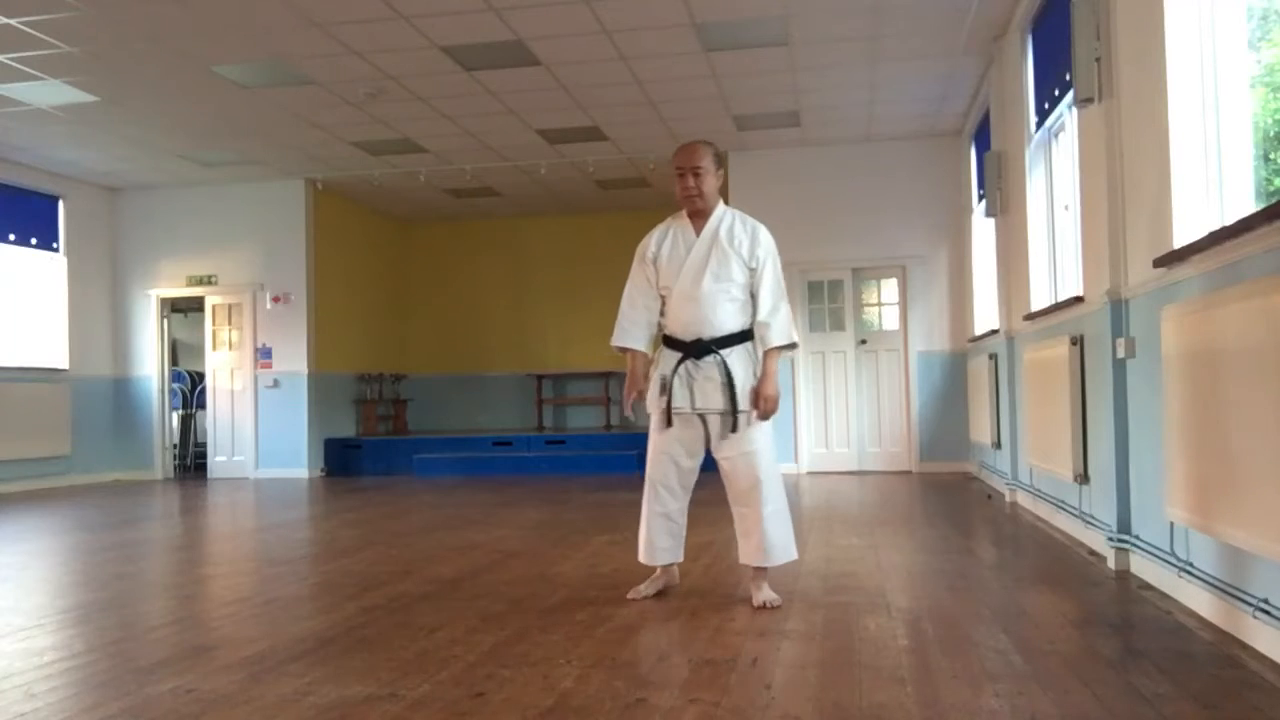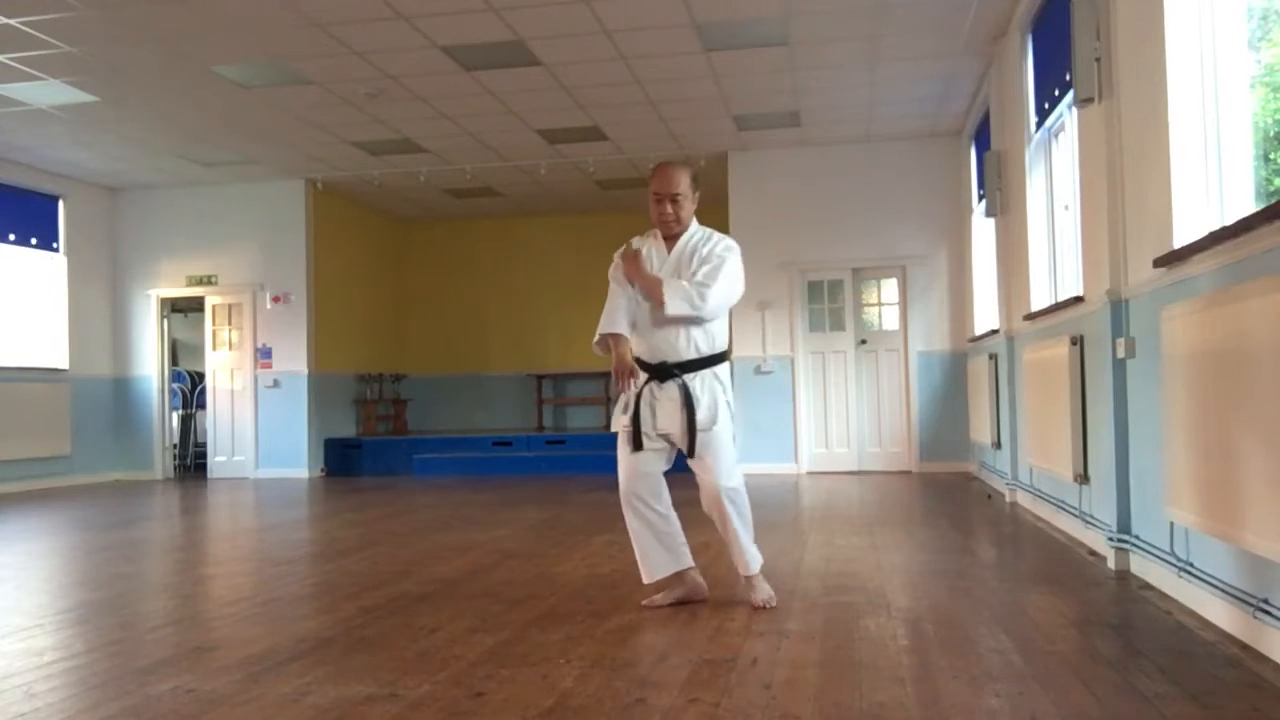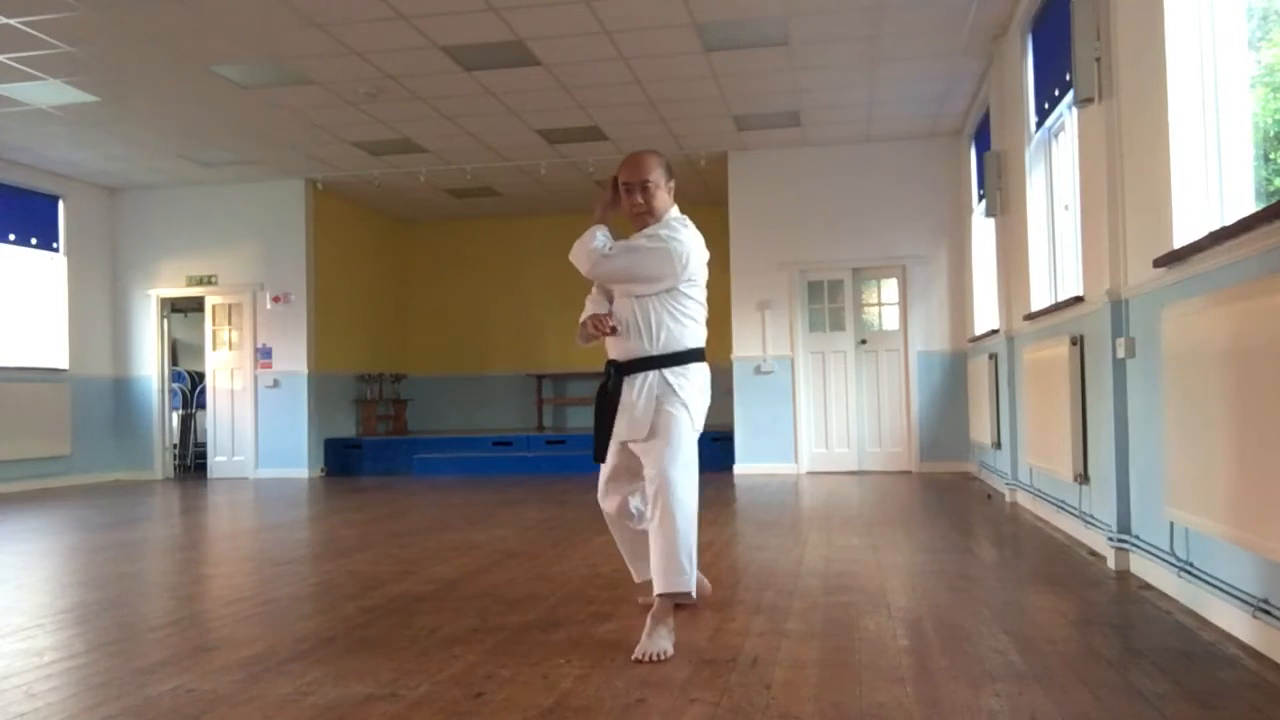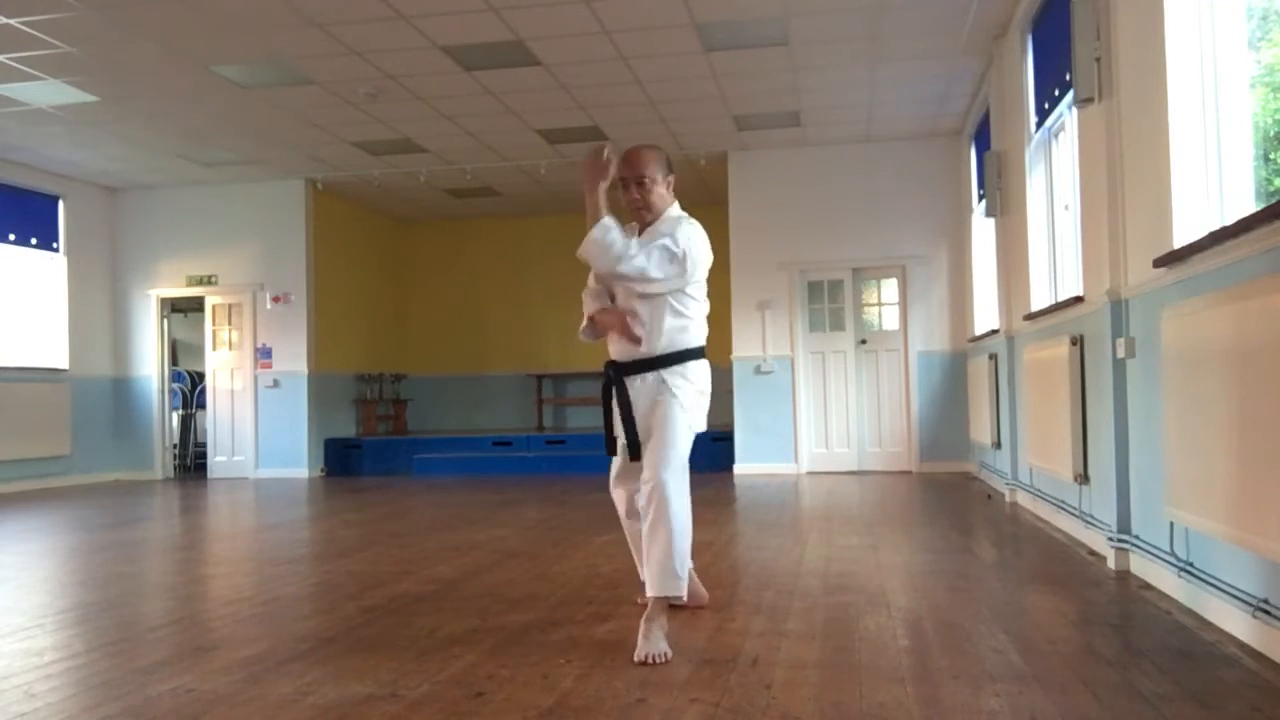
dt=1s
person 1, frame 1
left shoulder: (751, 234)
right shoulder: (657, 241)
left elbow: (771, 307)
right elbow: (639, 310)
left wrist: (769, 373)
right wrist: (636, 371)
left hip: (734, 366)
right hip: (675, 369)
left knee: (753, 474)
right knee: (665, 475)
left ankle: (759, 576)
right ankle: (664, 569)
person 1, frame 2
left shoulder: (720, 249)
right shoulder: (632, 254)
left elbow: (700, 301)
right elbow: (618, 309)
left wrist: (643, 278)
right wrist: (620, 352)
left hip: (700, 384)
right hip: (645, 387)
left knee: (721, 482)
right knee: (636, 485)
left ankle: (752, 573)
right ankle: (684, 577)
person 1, frame 3
left shoulder: (676, 241)
right shoulder: (636, 245)
left elbow: (593, 262)
right elbow: (603, 293)
left wrist: (600, 216)
right wrist: (593, 320)
left hip: (671, 383)
right hip: (628, 385)
left knee: (671, 485)
right knee: (617, 495)
left ankle: (663, 613)
right ankle: (682, 580)
person 1, frame 4
left shoulder: (684, 236)
right shoulder: (628, 237)
left elbow: (612, 261)
right elbow: (597, 292)
left wrist: (593, 193)
right wrist: (605, 317)
left hip: (673, 379)
right hip: (631, 383)
left knee: (662, 481)
right knee: (628, 487)
left ankle: (657, 612)
right ankle: (680, 581)
